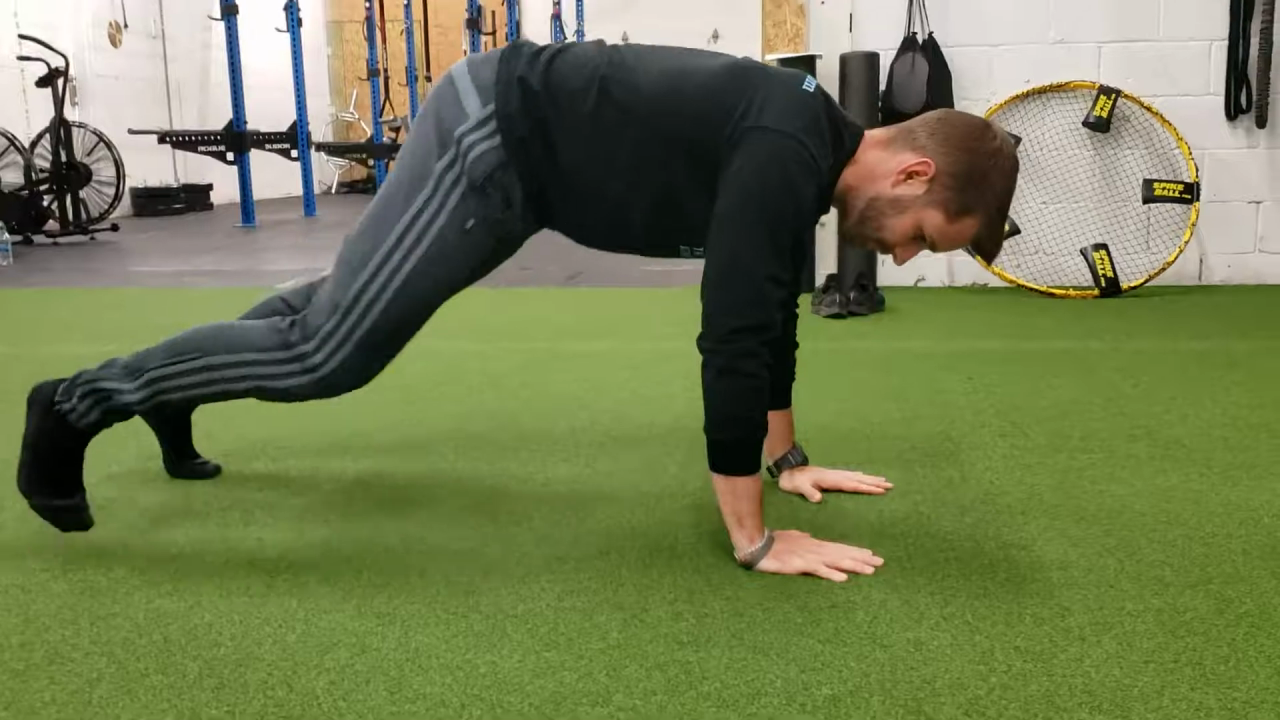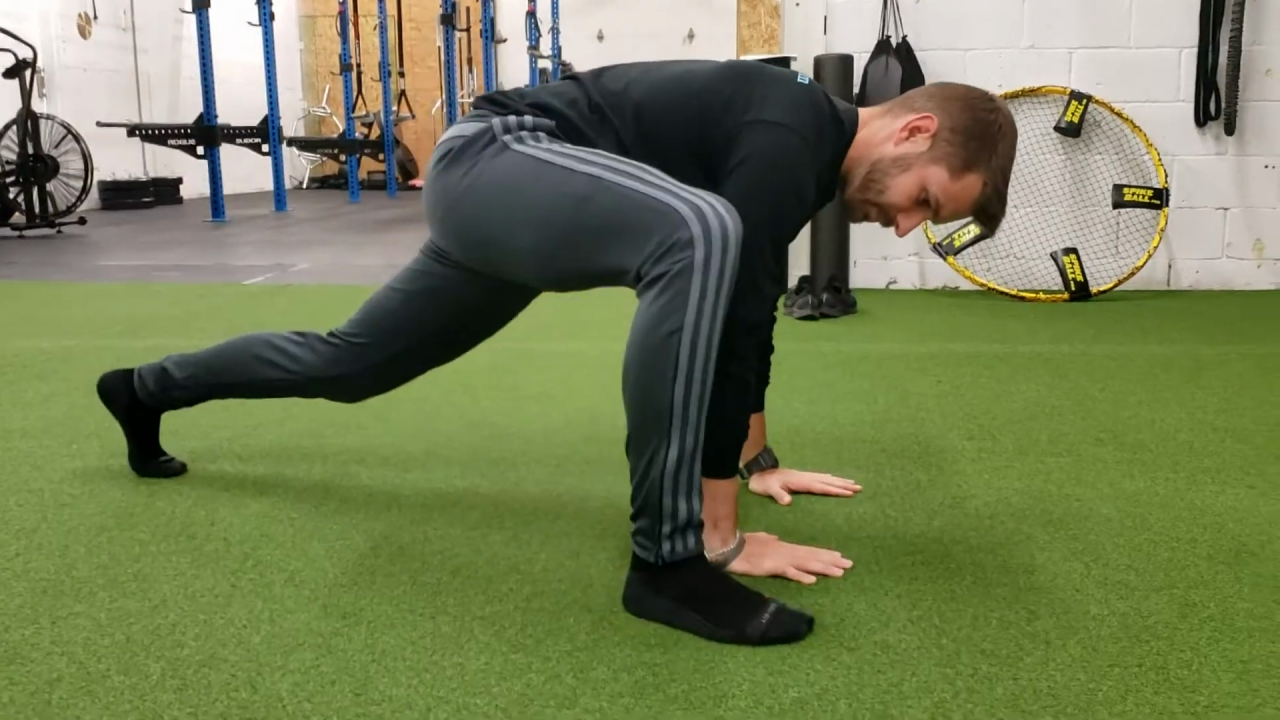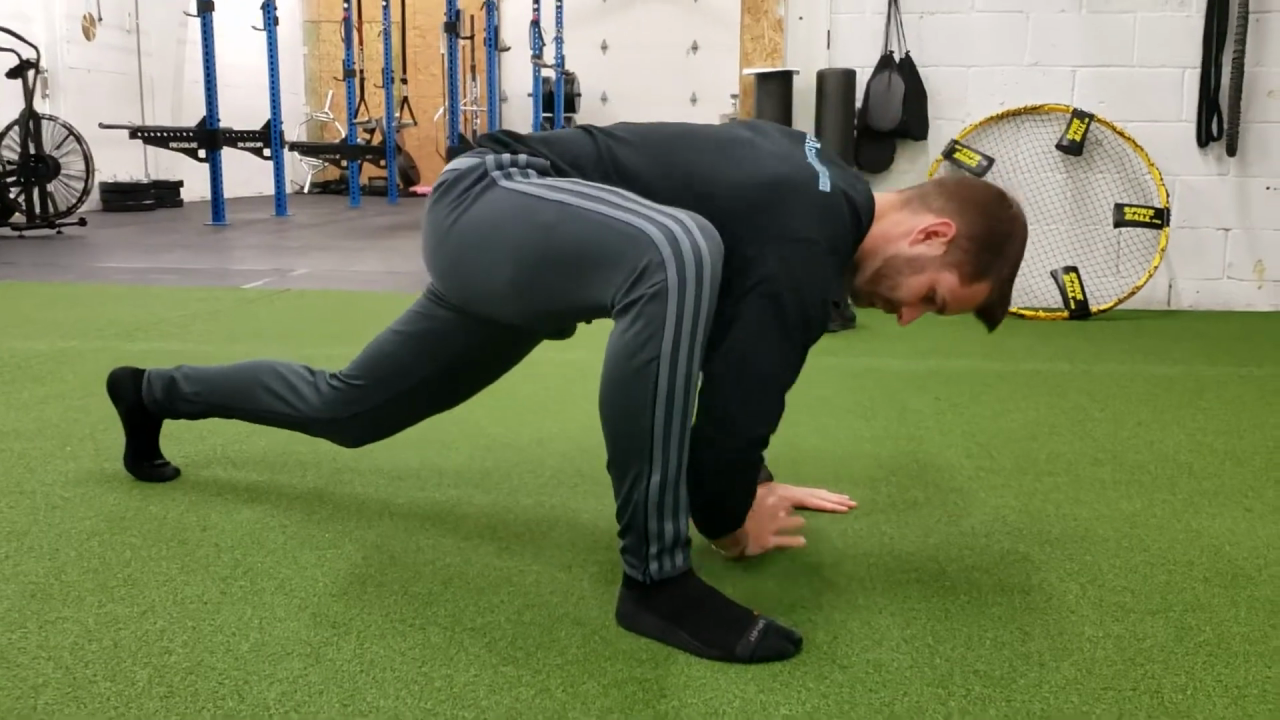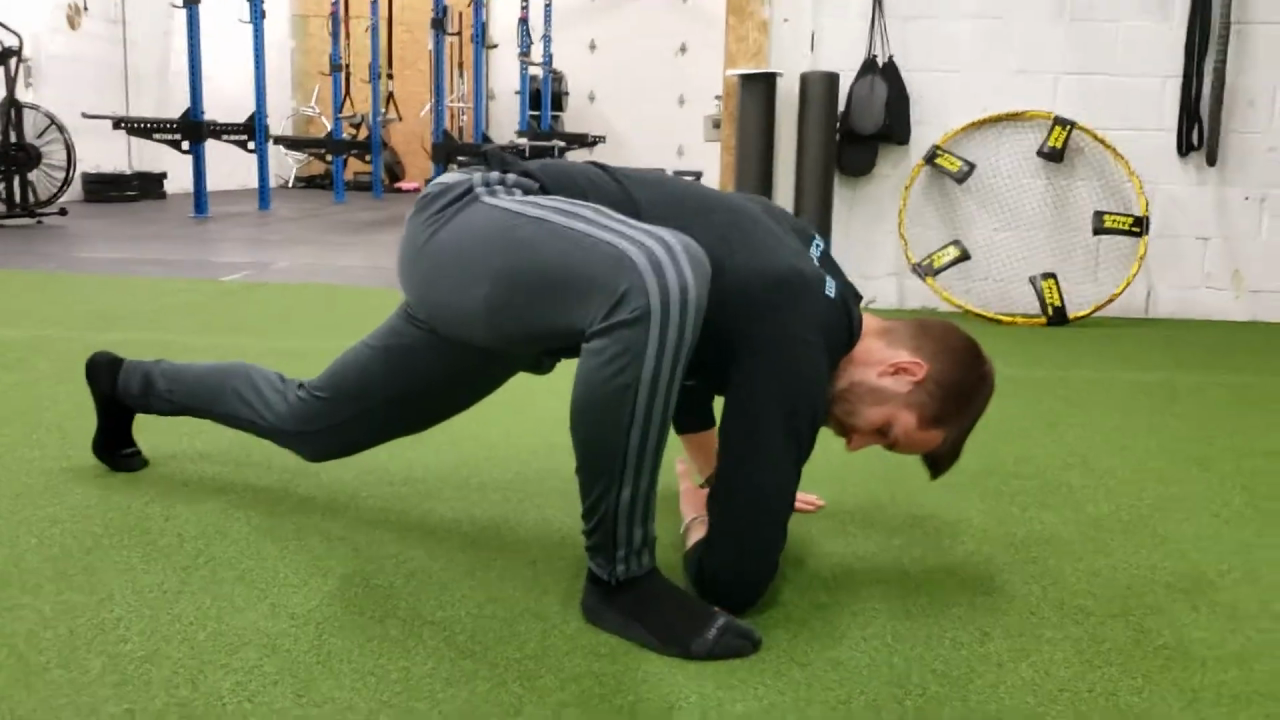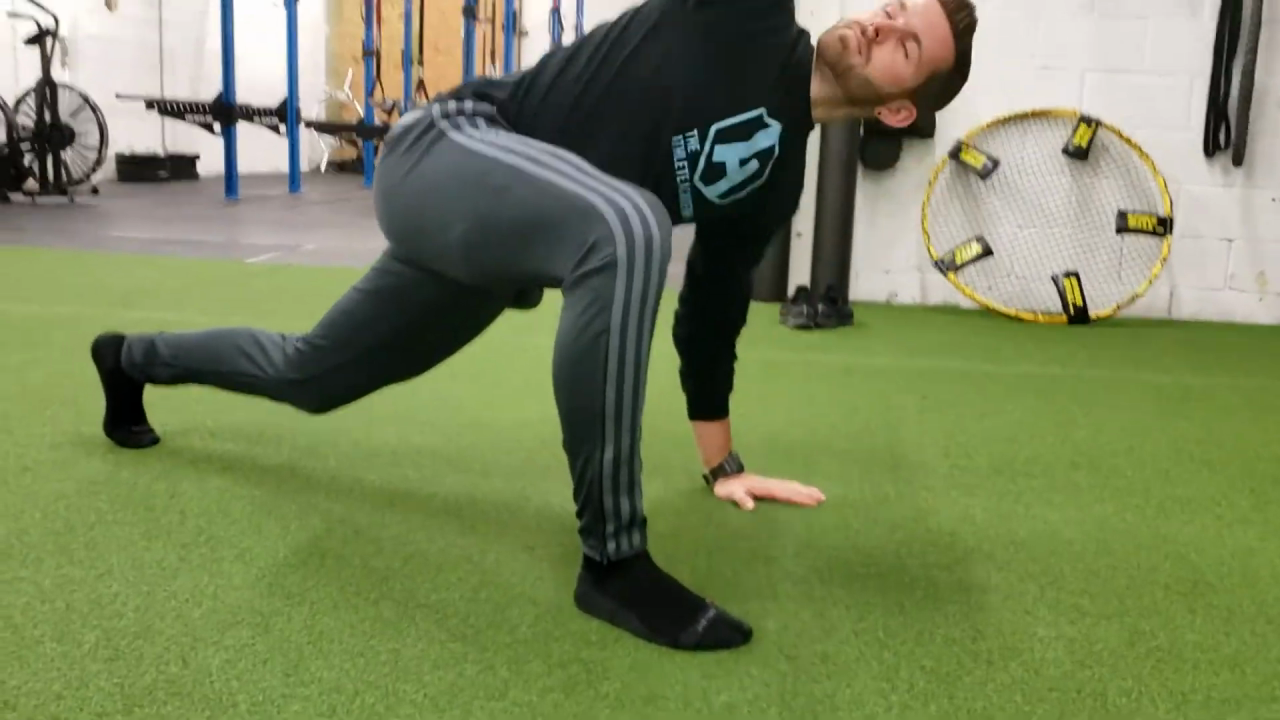
dt=0.7s
person 1, frame 1
left shoulder: (806, 157)
right shoulder: (789, 152)
left elbow: (771, 310)
right elbow: (733, 332)
left wrist: (786, 457)
right wrist: (753, 538)
left hip: (521, 161)
right hip: (488, 129)
left knee: (354, 309)
right knee: (331, 345)
left ankle: (172, 408)
right ankle: (77, 404)
person 1, frame 2
left shoulder: (799, 134)
right shoulder: (789, 138)
left elbow: (749, 308)
right elbow: (728, 325)
left wrist: (759, 460)
right wrist: (722, 538)
left hip: (500, 196)
right hip: (492, 159)
left knee: (349, 361)
right knee: (704, 233)
left ankle: (145, 391)
right ankle: (667, 559)
person 1, frame 3
left shoulder: (823, 188)
right shoulder: (808, 244)
left elbow: (720, 321)
right elbow: (720, 445)
left wrist: (753, 483)
right wrist: (739, 521)
left hip: (500, 237)
right hip: (485, 203)
left knee: (345, 410)
right knee: (677, 253)
left ankle: (152, 394)
right ankle: (655, 577)
person 1, frame 4
left shoulder: (806, 291)
right shoulder: (797, 340)
right elbow: (734, 573)
left wrist: (718, 478)
right wrist: (719, 519)
left hip: (480, 261)
right hip: (469, 226)
left knee: (308, 420)
left ankle: (128, 383)
right ankle: (619, 575)
person 1, frame 5
left shoulder: (774, 177)
left elbow: (710, 306)
left wrist: (723, 463)
left hip: (479, 226)
right hip: (446, 151)
left knee: (309, 375)
right knee: (625, 224)
left ankle: (134, 361)
right ankle: (613, 559)
